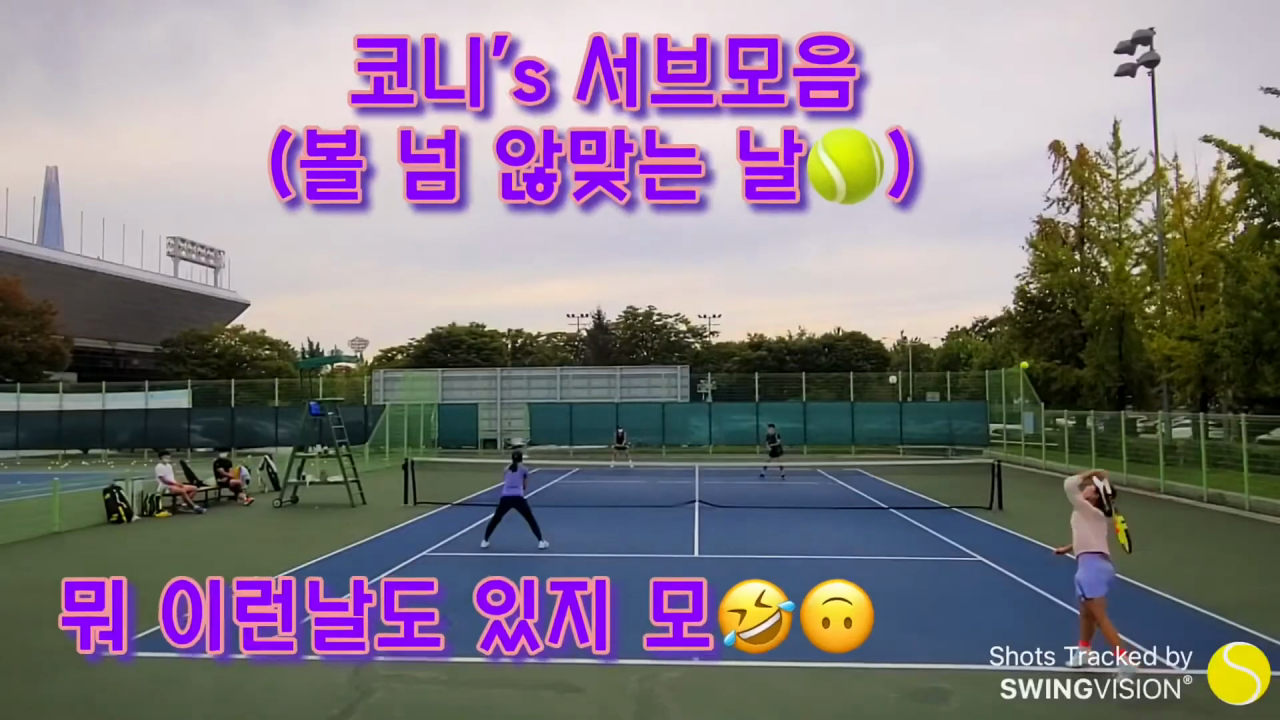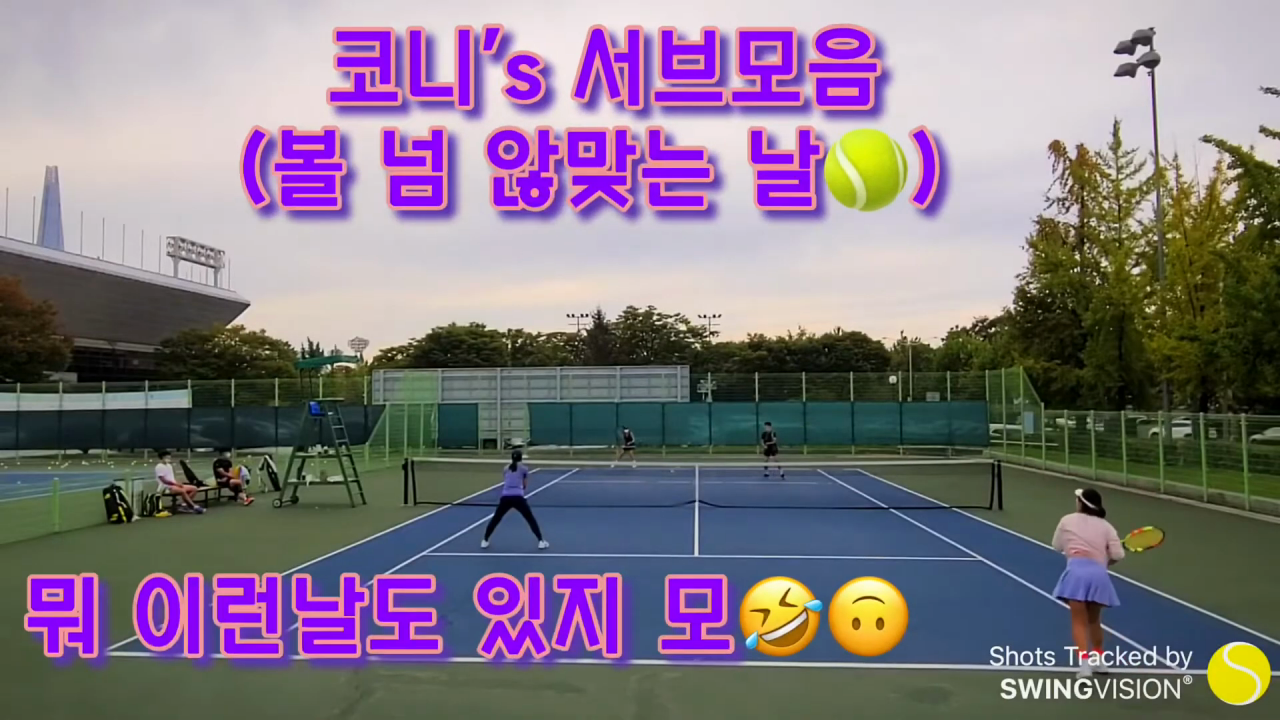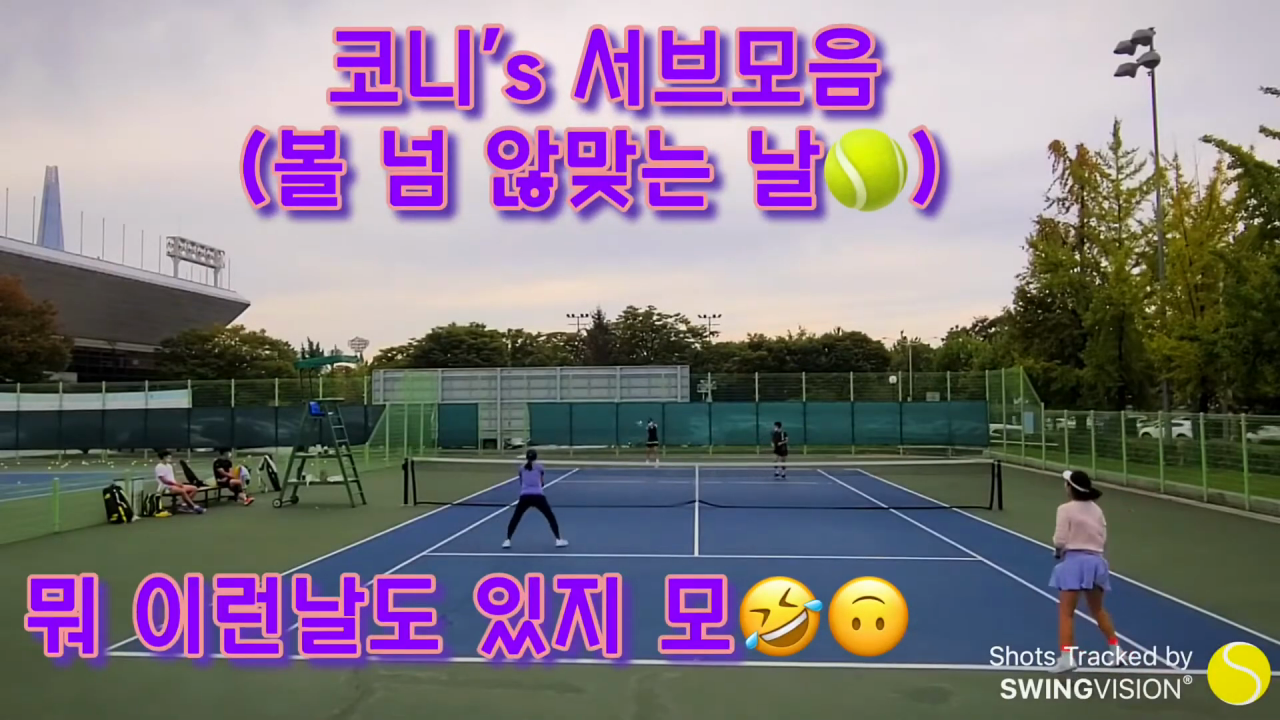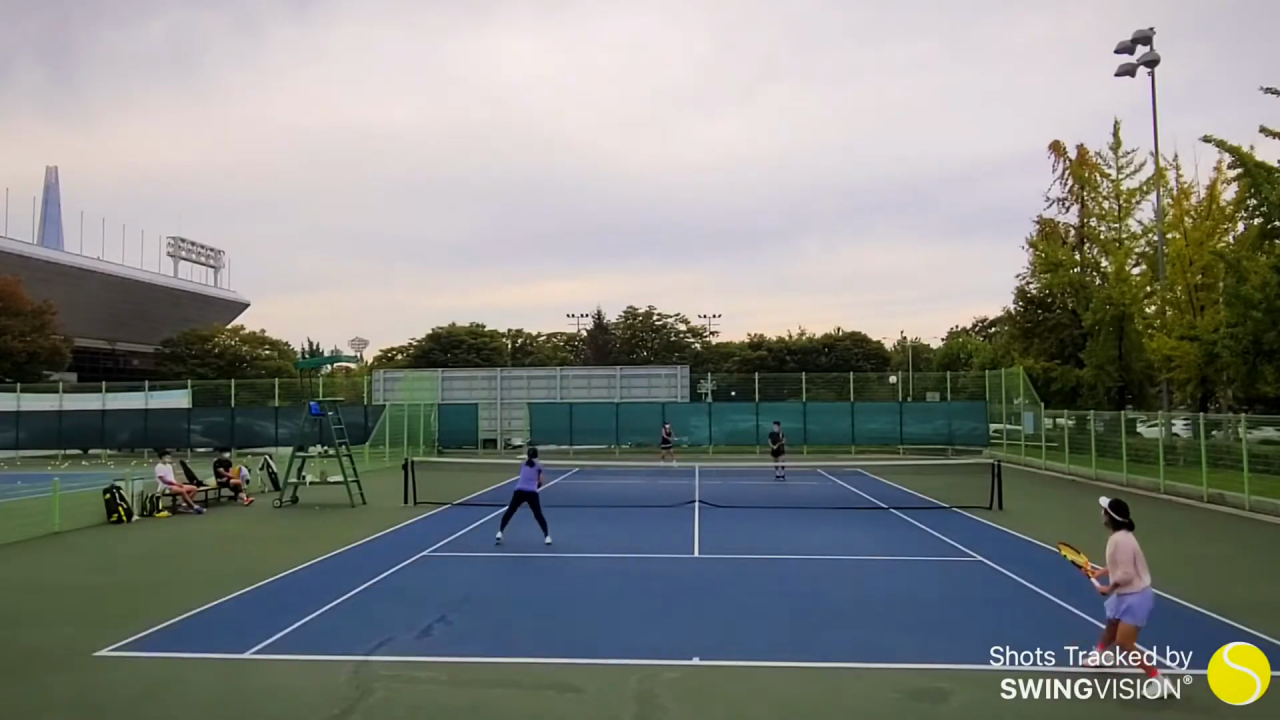
dt=0.7s
person 1, frame 1
left shoulder: (1085, 509)
right shoulder: (1098, 517)
left elbow: (1070, 486)
left wrist: (1089, 474)
right wrist: (1068, 548)
left hip: (1093, 569)
right hip: (1093, 568)
left knee: (1100, 618)
right knee: (1085, 612)
left ankle: (1124, 661)
right ankle: (1083, 653)
person 1, frame 2
left shoulder: (1067, 520)
right shoulder: (1106, 526)
left elbow: (1057, 545)
right elbow: (1118, 555)
left hip: (1077, 571)
right hip: (1098, 573)
left knee: (1079, 621)
right knee: (1093, 620)
left ankle: (1084, 662)
right ankle: (1097, 659)
person 1, frame 3
left shoulder: (1066, 509)
right shoulder: (1096, 510)
left elbow: (1060, 540)
right elbow: (1103, 537)
left wrist: (1058, 551)
left hip: (1074, 563)
right hip: (1095, 562)
left knee: (1065, 612)
right knee: (1097, 609)
left ankle: (1066, 657)
right ankle: (1114, 650)
person 1, frame 4
left shoulder: (1120, 540)
right shoulder: (1120, 536)
left elbow: (1125, 574)
left wrist: (1109, 588)
right wrist: (1099, 572)
left hip: (1135, 596)
right hip: (1126, 594)
left knee: (1125, 642)
right knee: (1111, 627)
left ankle: (1157, 680)
right ankle: (1099, 655)
